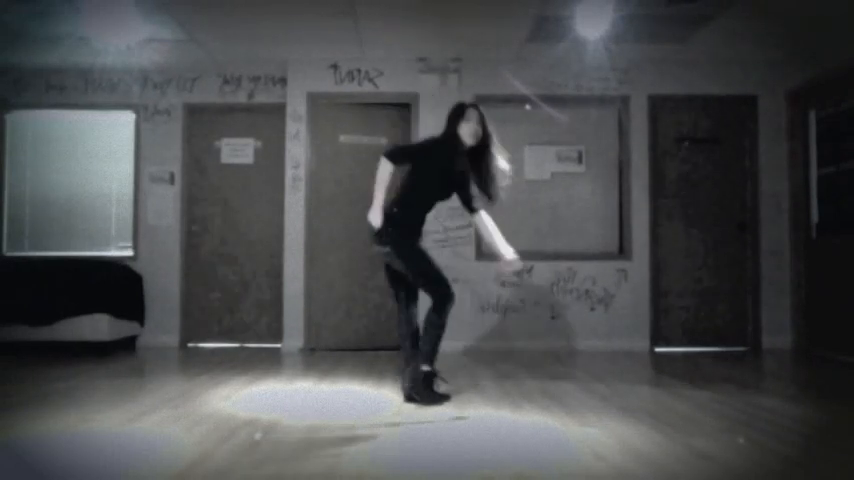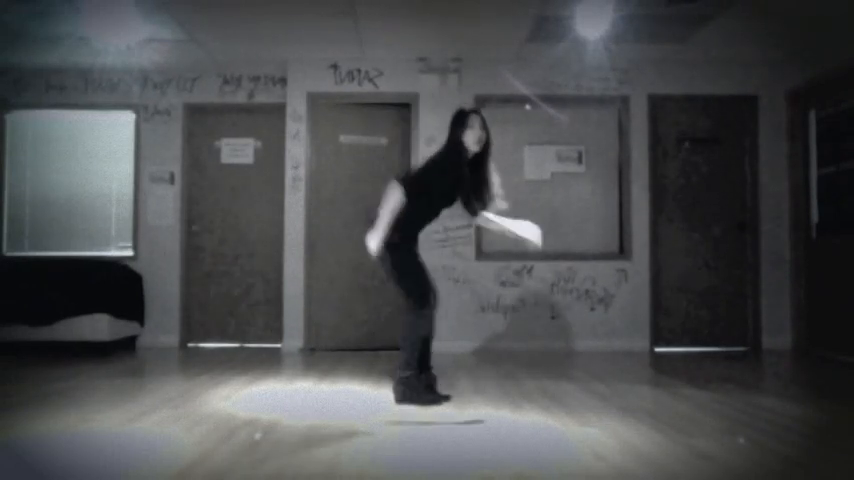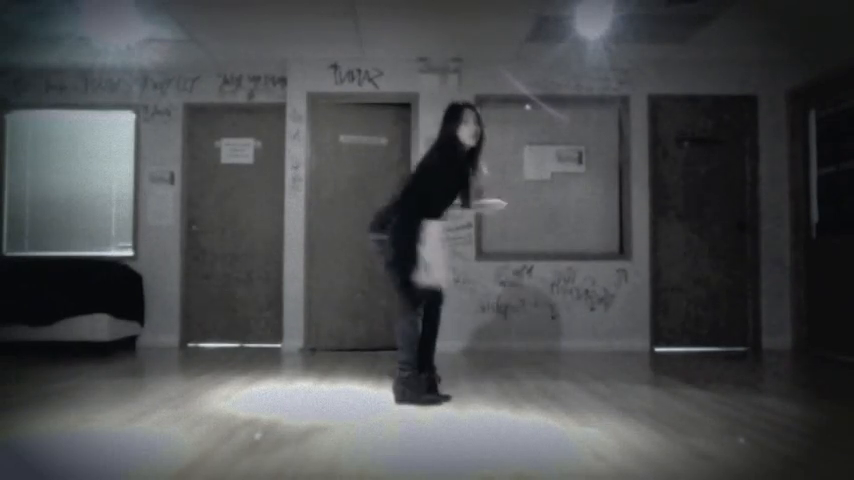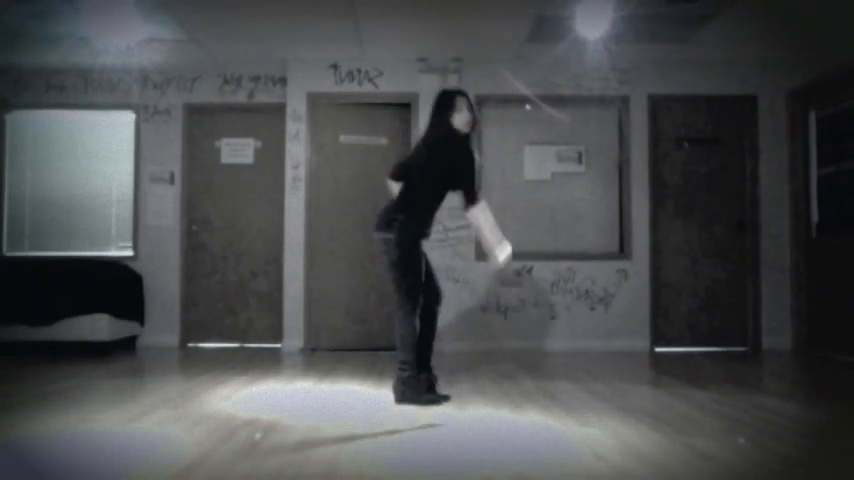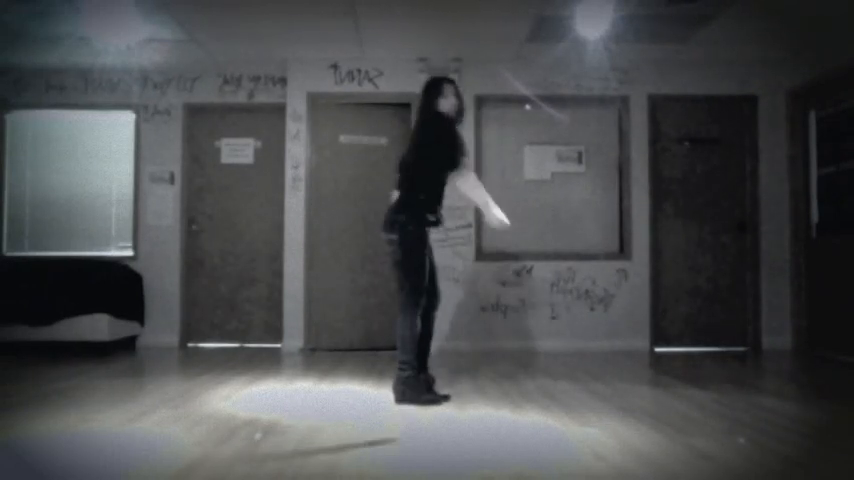
dt=0.2s
person 1, frame 1
left shoulder: (461, 166)
right shoulder: (438, 148)
left elbow: (476, 211)
right elbow: (390, 158)
left wrist: (503, 248)
right wrist: (377, 206)
left hip: (398, 236)
right hip: (395, 233)
left knee: (407, 306)
right knee: (442, 295)
left ankle: (414, 381)
right ankle: (421, 373)
person 1, frame 2
left shoulder: (464, 172)
right shoulder: (446, 162)
left elbow: (475, 213)
right elbow: (403, 187)
right wrist: (380, 230)
left hip: (401, 238)
right hip: (394, 237)
left knee: (424, 301)
right knee: (423, 300)
left ankle: (422, 379)
right ankle: (407, 382)
person 1, frame 3
left shoulder: (455, 160)
right shoulder: (447, 158)
right elbow: (433, 214)
left wrist: (476, 205)
left hip: (399, 231)
right hip: (394, 230)
left knee: (432, 297)
right knee: (415, 301)
left ankle: (424, 377)
right ankle: (406, 383)
person 1, frame 4
left shoulder: (437, 144)
right shoulder: (456, 146)
left elbow: (394, 177)
right elbow: (470, 198)
left hip: (401, 226)
right hip: (402, 228)
left knee: (431, 297)
right knee: (412, 302)
left ankle: (422, 376)
right ankle: (407, 383)
person 1, frame 5
left shoulder: (429, 132)
right shoulder: (439, 128)
left elbow: (401, 182)
right elbow: (456, 172)
right wrist: (489, 208)
left hip: (409, 224)
right hip: (409, 225)
left knee: (428, 300)
right knee: (414, 302)
left ankle: (418, 376)
right ankle: (407, 382)
